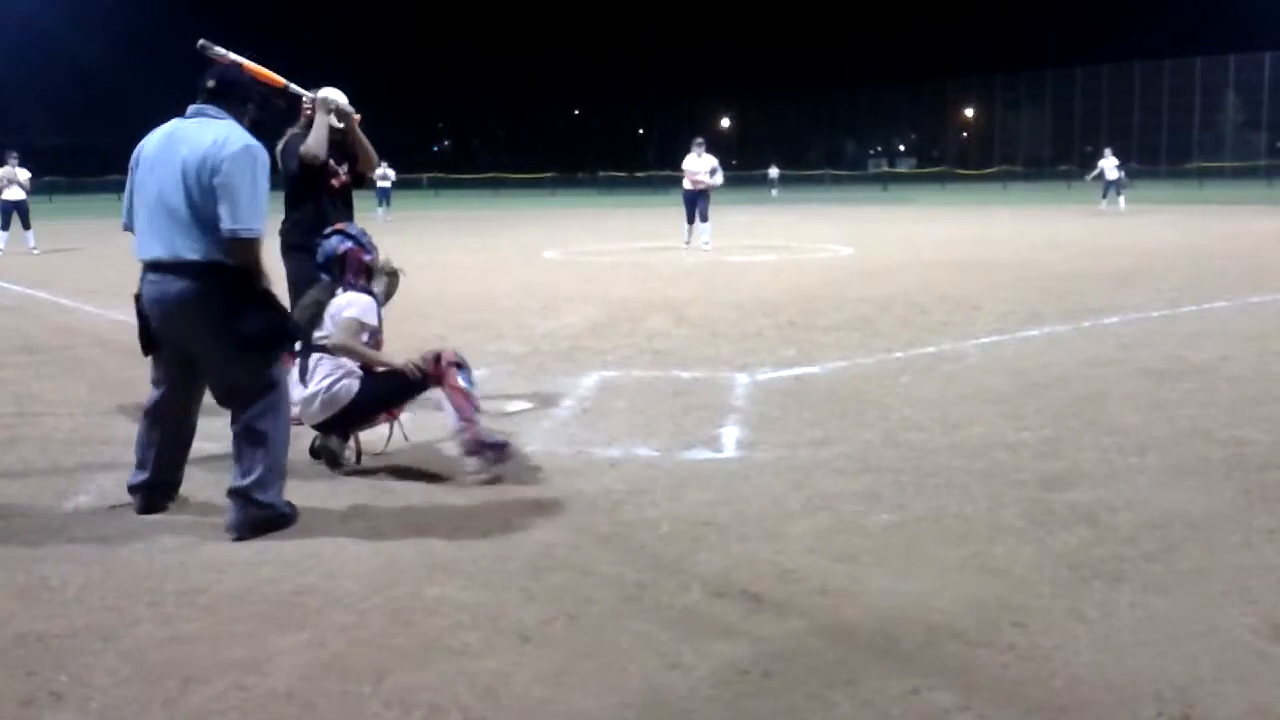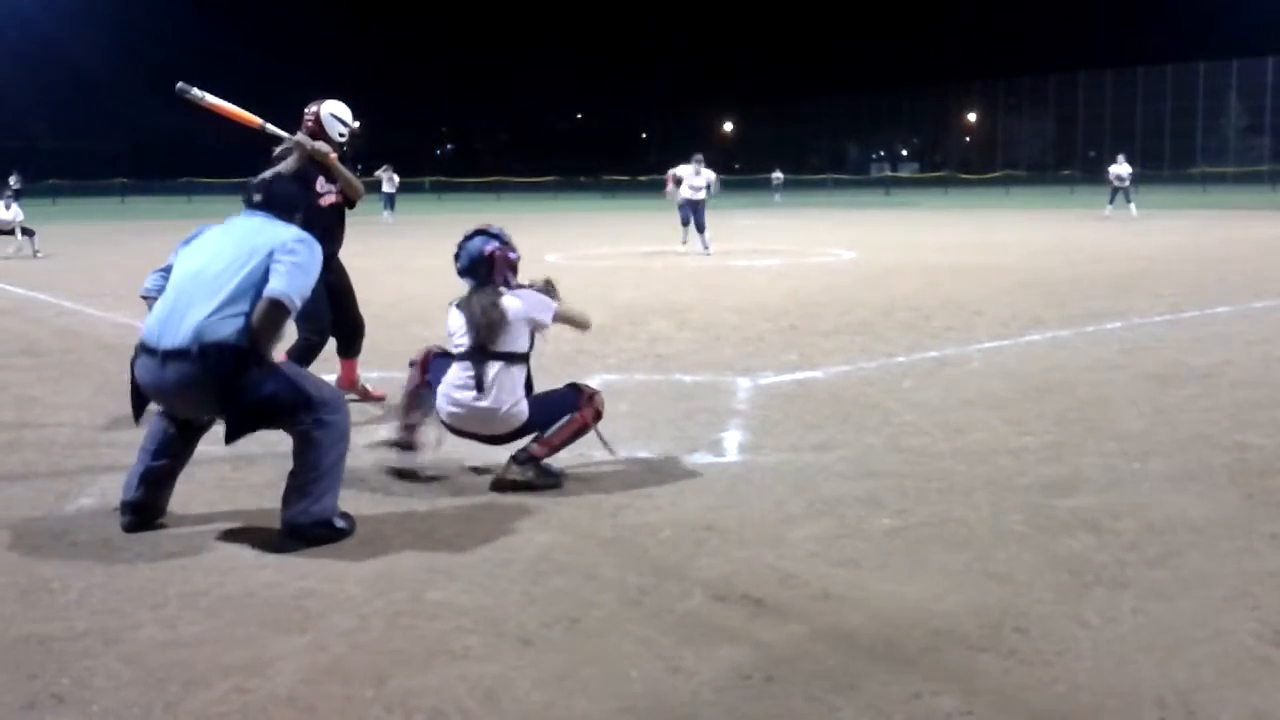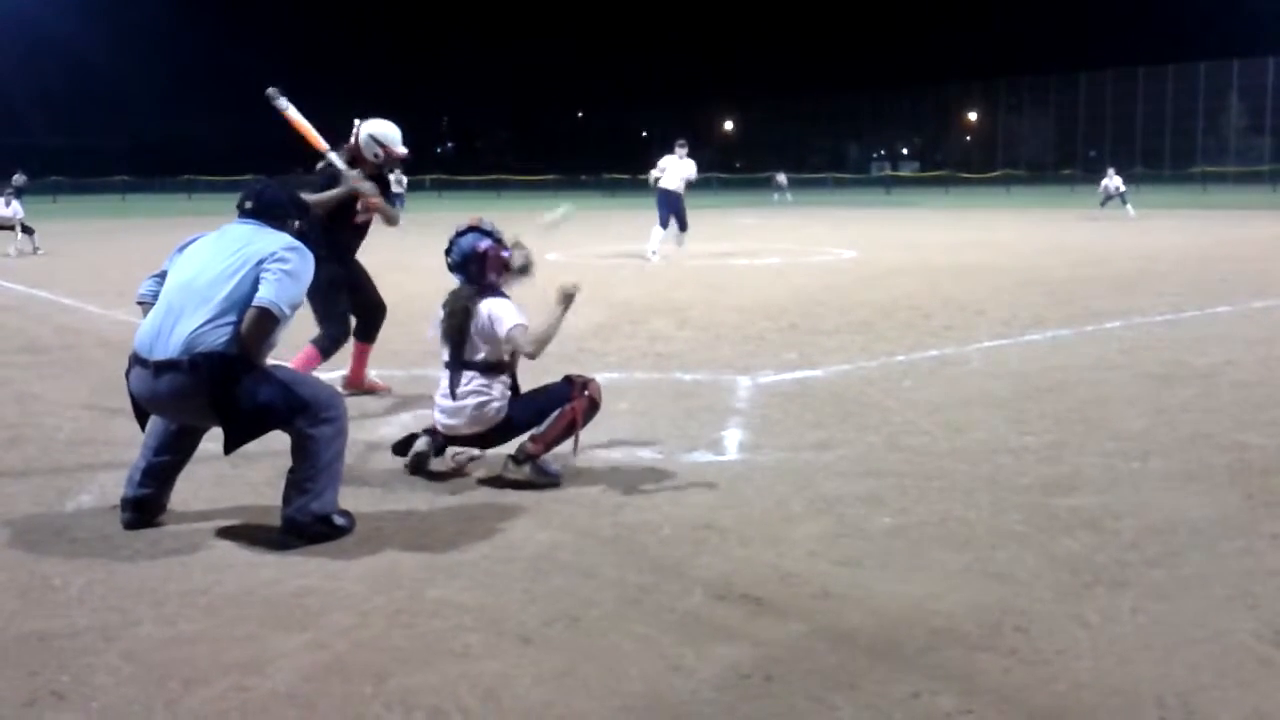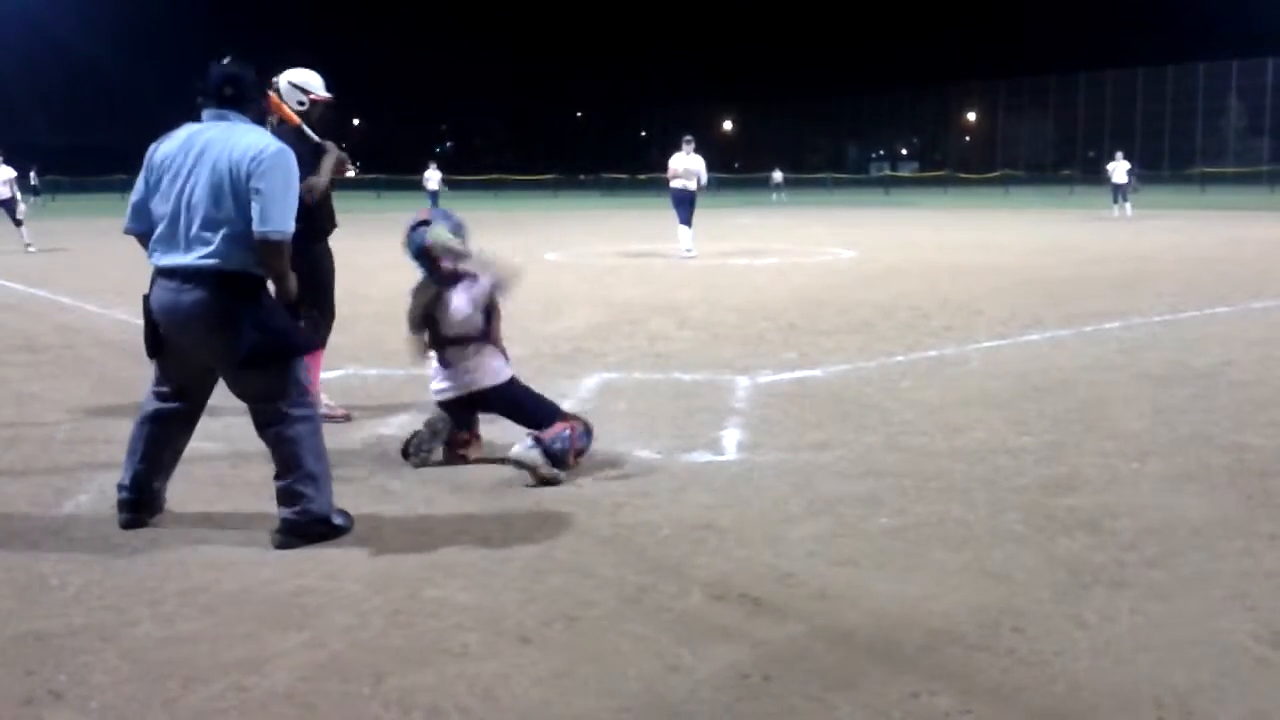
dt=1s
person 1, frame 1
left shoulder: (153, 140)
right shoulder: (238, 145)
left elbow: (133, 222)
right elbow: (241, 237)
right wrist: (257, 283)
left hip: (156, 284)
right hip: (213, 288)
left knee: (171, 391)
right knee: (260, 391)
left ankle: (151, 487)
right ankle: (256, 503)
person 1, frame 2
left shoulder: (208, 233)
right shoulder: (297, 240)
left elbow: (153, 290)
right elbow: (276, 304)
right wrist: (255, 359)
left hip: (150, 364)
right hip: (207, 365)
left knee: (186, 408)
right knee: (325, 409)
left ankle: (139, 505)
right ankle: (310, 520)
person 1, frame 3
left shoulder: (199, 241)
right shoulder: (289, 249)
left elbow: (148, 295)
right elbow: (264, 315)
right wrist: (248, 368)
left hip: (143, 377)
right hip: (201, 378)
left knee: (186, 399)
right knee: (324, 407)
left ankle: (141, 502)
right ankle: (309, 518)
person 1, frame 4
left shoulder: (166, 145)
right shoulder: (267, 150)
left elbow: (138, 227)
right elbow: (271, 240)
right wrist: (285, 282)
left hip: (166, 293)
right hip: (228, 297)
left knee: (170, 402)
right knee: (287, 403)
left ankle: (137, 500)
right ankle: (307, 515)
person 2, frame 1
left shoulder: (341, 147)
right shoulder: (295, 141)
left elbow: (370, 165)
right elbow: (314, 154)
left wrist: (351, 124)
right wrist: (322, 113)
right hip: (305, 249)
person 2, frame 2
left shoulder: (333, 161)
right shoulder: (293, 158)
left elbow: (357, 194)
left wrist: (331, 162)
left hip: (327, 259)
left knee: (351, 324)
right knee: (316, 332)
left ankle: (349, 380)
person 2, frame 3
left shoulder: (376, 181)
right shoulder: (335, 173)
left elbow: (393, 219)
left wrist: (377, 201)
right wrist: (344, 191)
left hip: (342, 257)
right hip: (317, 258)
left knee: (374, 310)
right knee: (336, 331)
left ankle: (356, 377)
person 2, frame 4
left shoulder: (289, 136)
right shoulder: (295, 140)
right elbow: (311, 190)
left wrist: (334, 164)
right wrist: (329, 160)
left hip: (289, 237)
right hip: (305, 237)
right knee: (319, 314)
right ankle: (310, 397)
person 3, frame 1
left shoulder: (317, 297)
right shoulder: (359, 300)
right elbow: (340, 342)
right wrist: (393, 363)
left hip: (311, 410)
right hip: (340, 400)
left knee: (397, 396)
right knee: (444, 363)
left ankle: (334, 437)
right ankle: (474, 439)
person 3, frame 2
left shoulder: (457, 309)
right shoulder: (525, 300)
right elbow: (583, 322)
right wrist: (553, 306)
left hip: (452, 415)
right hip: (506, 422)
left knee: (429, 358)
right knee: (591, 400)
left ankle: (406, 435)
right ankle: (526, 462)
person 3, frame 3
left shoulder: (451, 303)
right shoulder: (497, 305)
right elbow: (530, 348)
left wrist: (512, 272)
right wrist: (561, 307)
left hip: (448, 423)
right hip: (487, 422)
right knee: (587, 391)
left ankle: (432, 440)
right ankle: (524, 459)
person 3, frame 4
left shoulder: (422, 297)
right shoulder: (471, 288)
left elbow: (421, 350)
left hip: (448, 394)
right hip: (491, 385)
left knee: (462, 444)
right knee: (577, 432)
left ankle: (447, 432)
right ankle: (537, 447)
